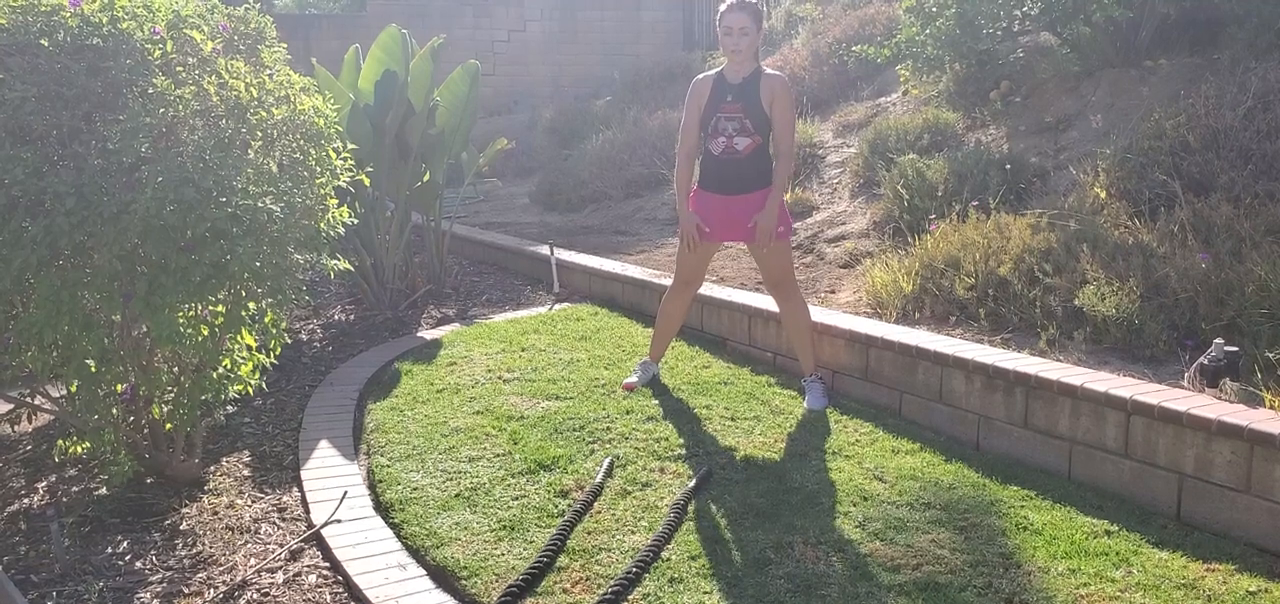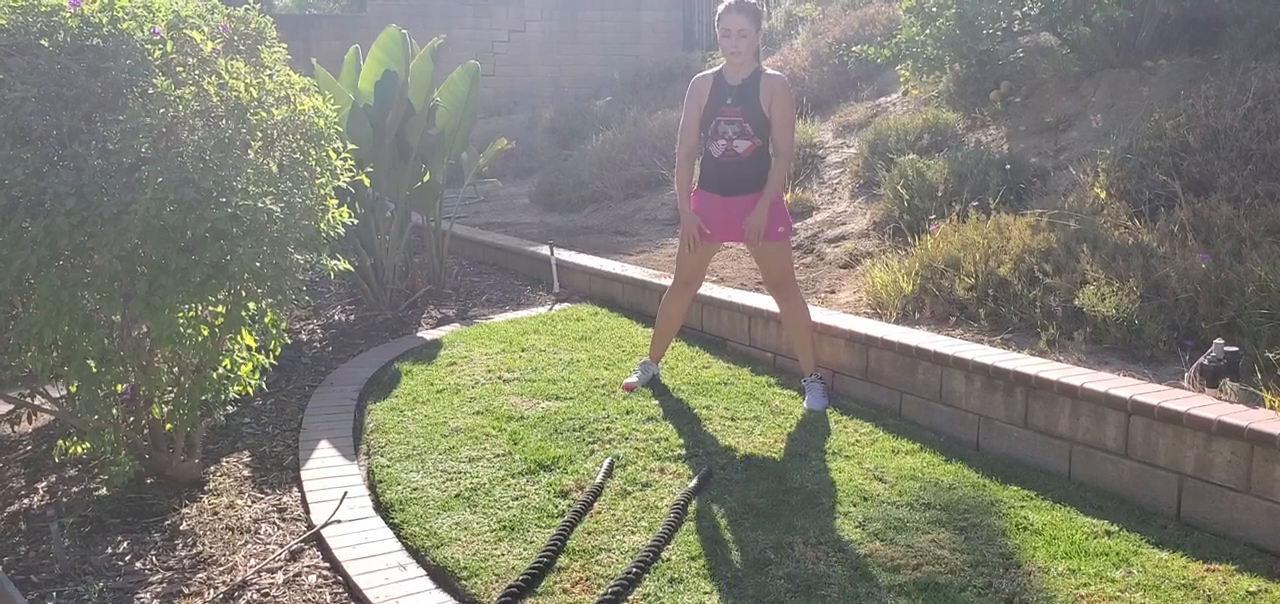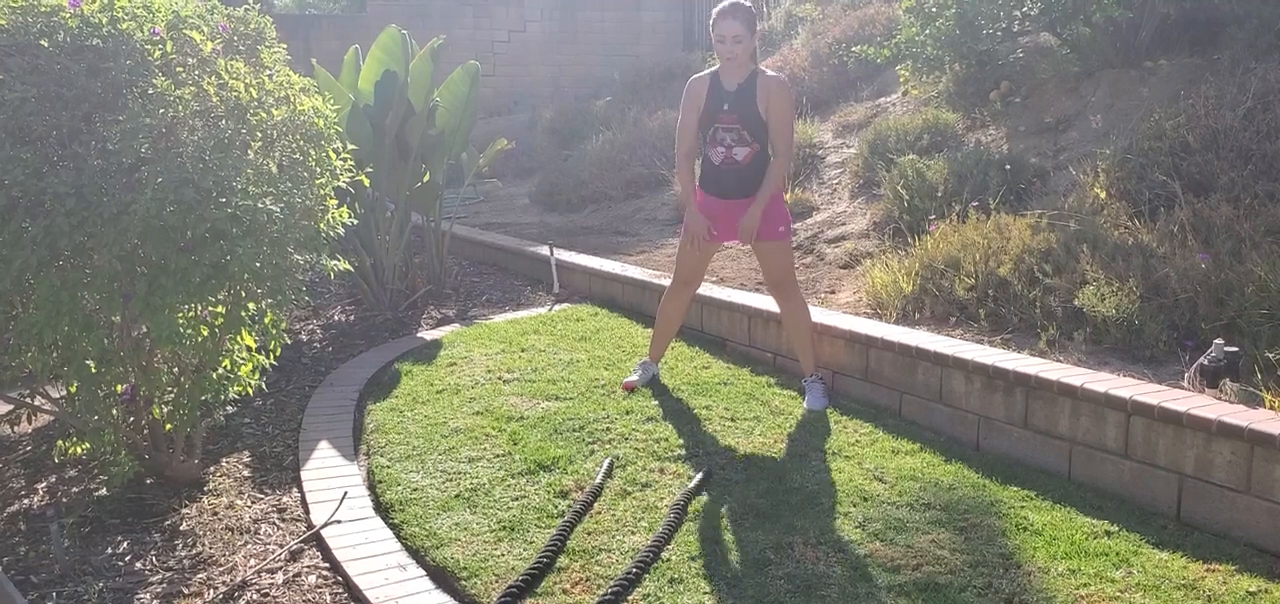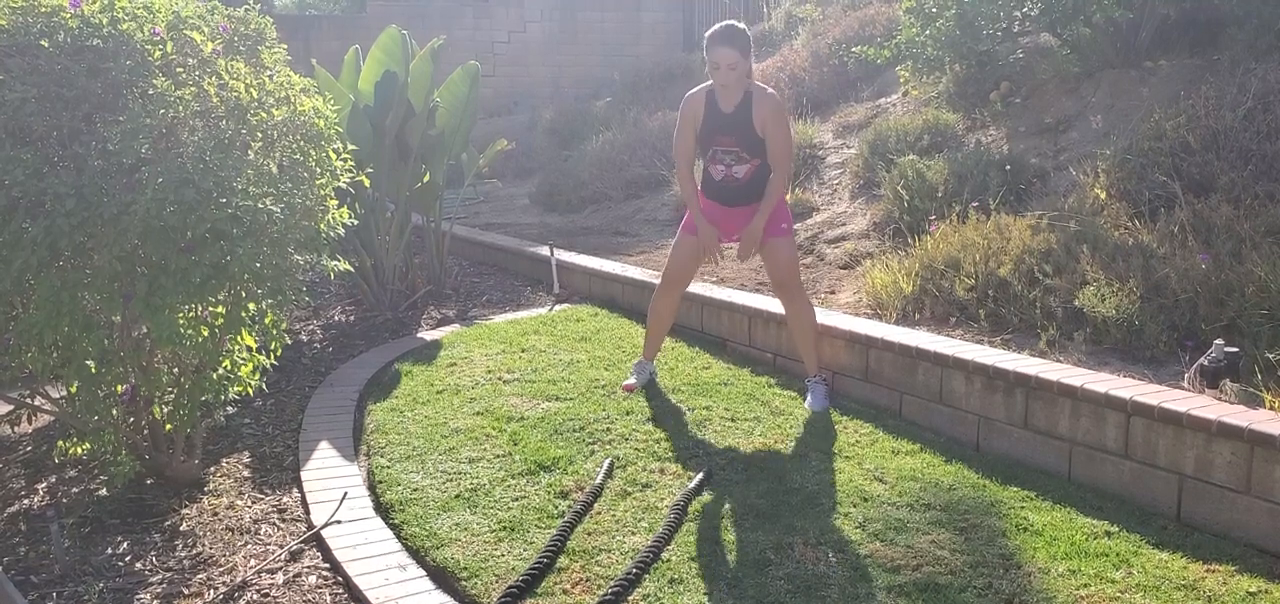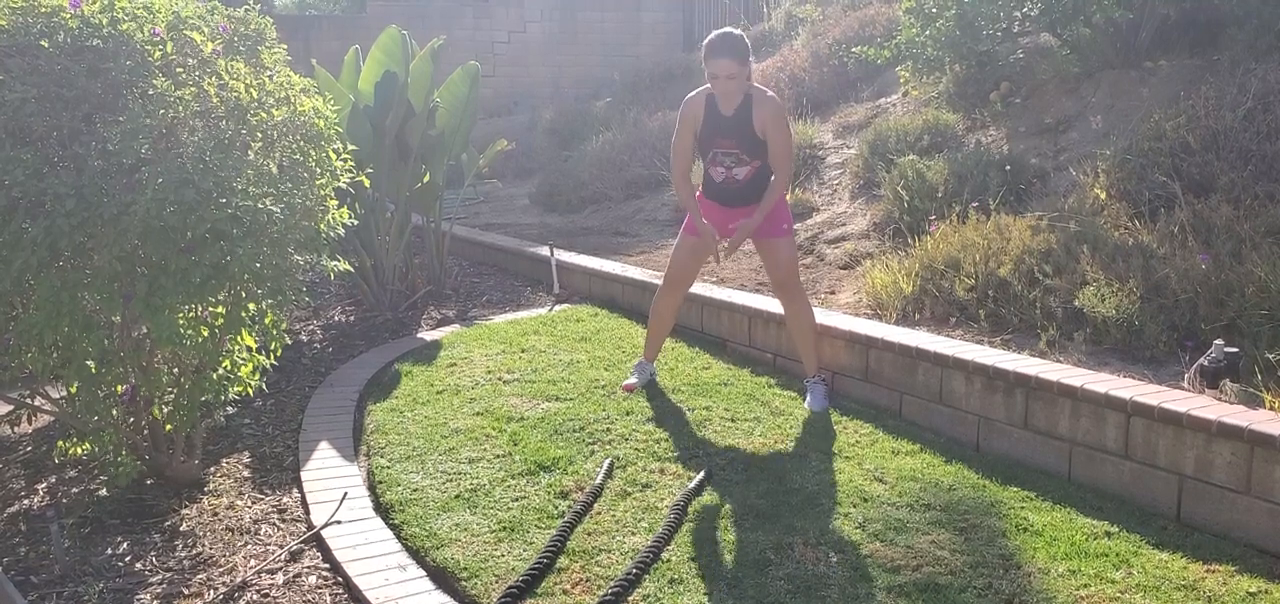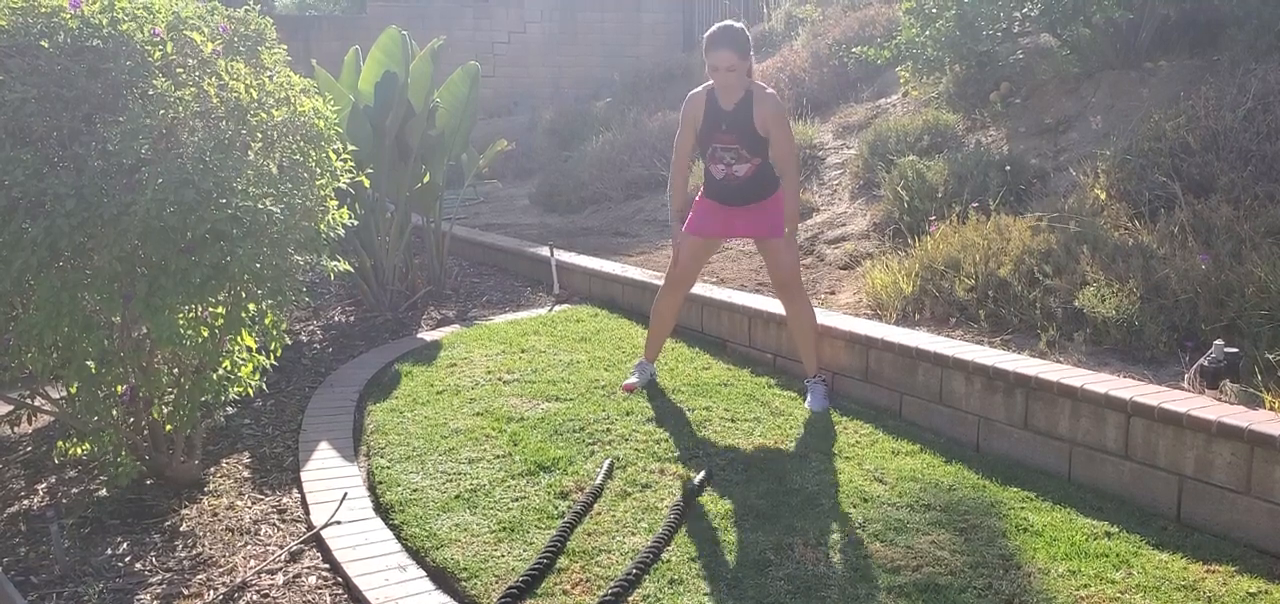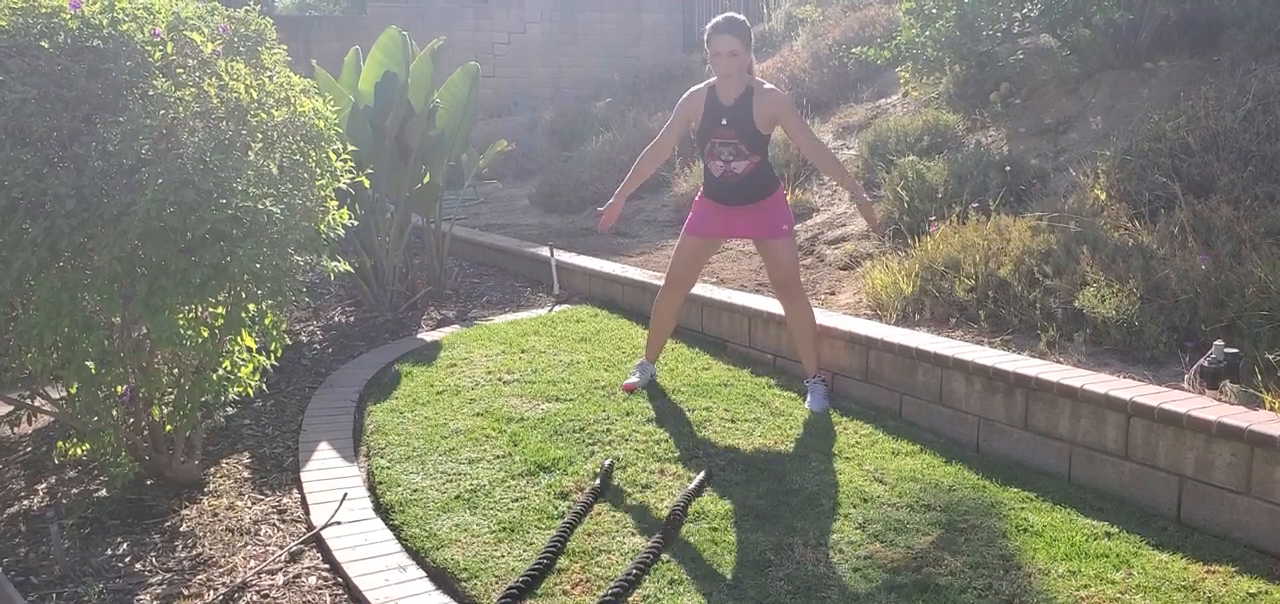
dt=0.2s
person 1, frame 1
left shoulder: (774, 85)
right shoulder: (702, 86)
left elbow: (785, 153)
right elbow: (686, 152)
left wrist: (771, 210)
right wrist: (683, 209)
left hip: (758, 201)
right hip: (708, 200)
left knee: (783, 287)
right knee: (683, 284)
left ankle: (812, 377)
right ankle: (650, 362)
person 1, frame 2
left shoulder: (774, 86)
right shoulder: (702, 85)
left elbow: (783, 154)
right elbow: (685, 152)
left wrist: (762, 210)
right wrist: (685, 211)
left hip: (759, 201)
right hip: (708, 200)
left knee: (783, 288)
right knee: (683, 284)
left ankle: (812, 377)
right ankle: (650, 363)
person 1, frame 3
left shoulder: (772, 87)
right shoulder: (698, 87)
left elbow: (782, 156)
right elbow: (684, 155)
left wrist: (756, 211)
right wrist: (693, 213)
left hip: (761, 202)
right hip: (709, 202)
left knee: (784, 288)
right knee: (681, 285)
left ankle: (812, 377)
right ankle: (650, 363)
person 1, frame 4
left shoulder: (768, 104)
right shoulder: (694, 103)
left elbow: (782, 170)
right elbow: (683, 168)
left wrist: (756, 228)
right wrist: (702, 225)
left hip: (762, 207)
right hip: (711, 205)
left knee: (789, 288)
right knee: (670, 284)
left ankle: (815, 378)
right ankle: (645, 363)
person 1, frame 5
left shoulder: (767, 106)
right shoulder: (693, 106)
left elbow: (783, 171)
right elbow: (680, 171)
left wrist: (754, 222)
right wrist: (700, 223)
left hip: (763, 207)
right hip: (711, 206)
left knee: (789, 288)
right knee: (672, 284)
left ankle: (814, 379)
right ankle: (646, 364)
person 1, frame 6
left shoulder: (767, 103)
right shoulder: (696, 102)
left elbow: (788, 169)
right elbow: (679, 167)
left wrist: (791, 223)
right wrist: (677, 224)
left hip: (764, 205)
right hip: (712, 205)
left knee: (790, 288)
right knee: (673, 284)
left ankle: (815, 379)
right ankle: (646, 364)
person 1, frame 7
left shoulder: (769, 99)
right shoulder: (696, 99)
left elbow: (813, 148)
right elbow: (659, 149)
left wrist: (857, 193)
right wrist: (620, 196)
left hip: (764, 204)
right hip: (712, 205)
left knee: (789, 289)
right knee: (673, 285)
left ankle: (815, 379)
right ankle: (647, 364)
